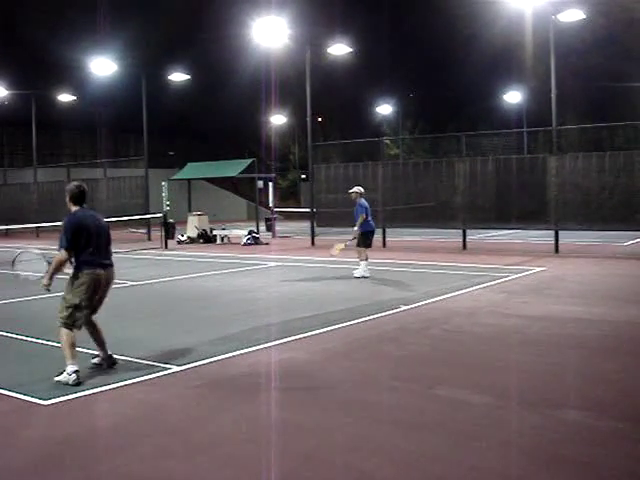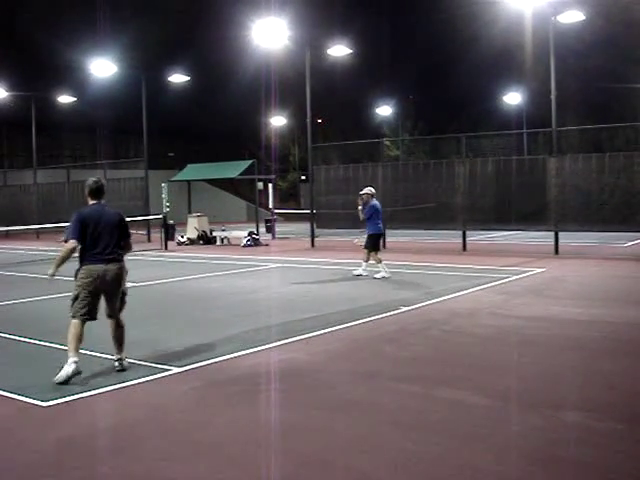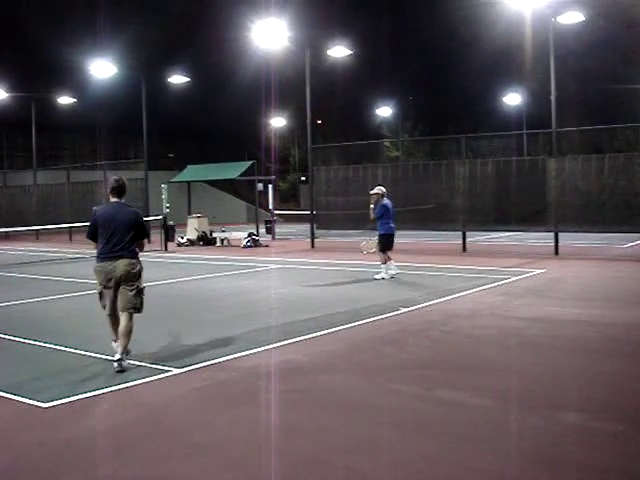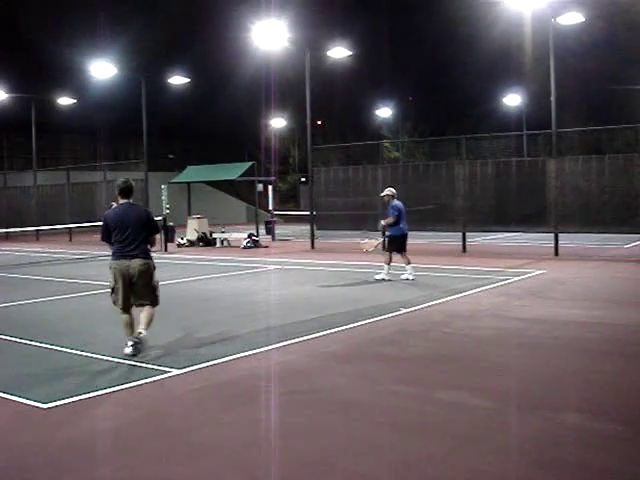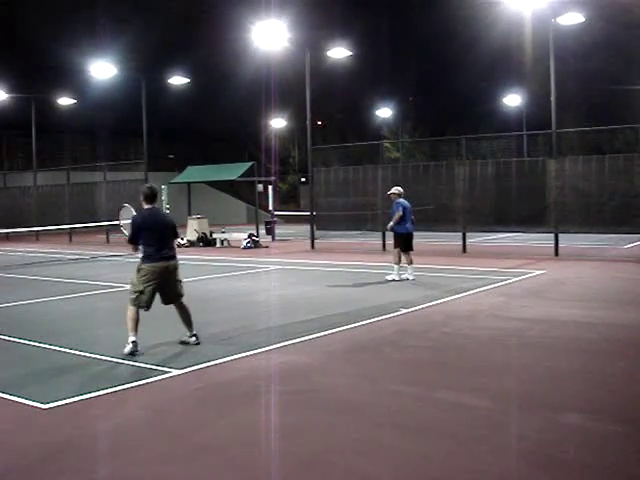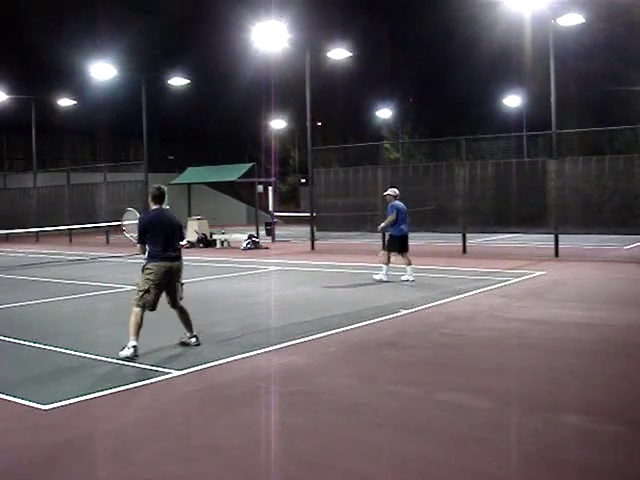
dt=0.4s
person 1, frame 1
left shoulder: (72, 220)
right shoulder: (99, 219)
left elbow: (63, 256)
left wrist: (50, 276)
left hip: (86, 275)
right hip: (106, 273)
left knee: (67, 324)
right knee: (86, 318)
left ankle: (72, 370)
right ankle: (105, 356)
person 1, frame 2
left shoulder: (80, 215)
right shoulder: (116, 215)
left elbow: (72, 245)
right elbow: (127, 246)
left wrist: (55, 267)
left hip: (89, 269)
right hip: (115, 268)
left knee: (78, 318)
right knee: (115, 316)
left ankle: (72, 362)
right ankle: (119, 359)
person 1, frame 3
left shoulder: (97, 213)
right shoulder: (134, 214)
left elbow: (95, 243)
right elbow: (141, 246)
left hip: (104, 265)
right hip: (128, 264)
left knee: (112, 311)
right knee: (126, 313)
left ankle: (118, 344)
right ankle: (119, 357)
person 1, frame 4
left shoulder: (110, 215)
right shoulder: (144, 213)
left elbow: (109, 242)
right elbow: (153, 242)
left hip: (119, 263)
right hip: (142, 262)
left knee: (125, 307)
right knee: (149, 304)
left ankle: (131, 343)
right ankle: (141, 333)
person 1, frame 5
left shoulder: (138, 219)
right shoulder: (167, 218)
left elbow: (135, 247)
left hip: (151, 265)
right hip: (170, 263)
left knee: (134, 304)
right knee: (177, 301)
left ankle: (132, 342)
right ankle: (192, 335)
person 1, frame 6
left shoulder: (145, 218)
right shoulder: (173, 218)
left elbow: (142, 249)
left wrist: (143, 247)
left hip: (156, 265)
right hip: (175, 263)
left knee: (139, 306)
right knee: (176, 303)
left ankle: (132, 346)
right ankle: (192, 336)
